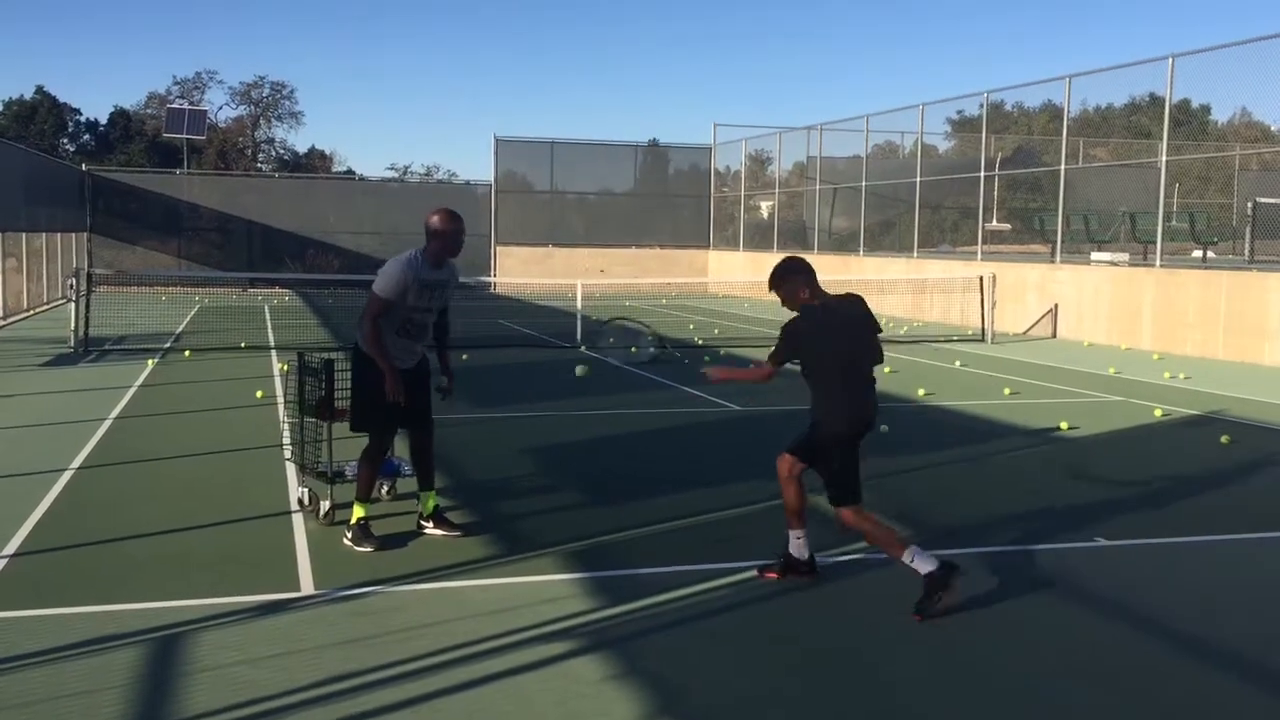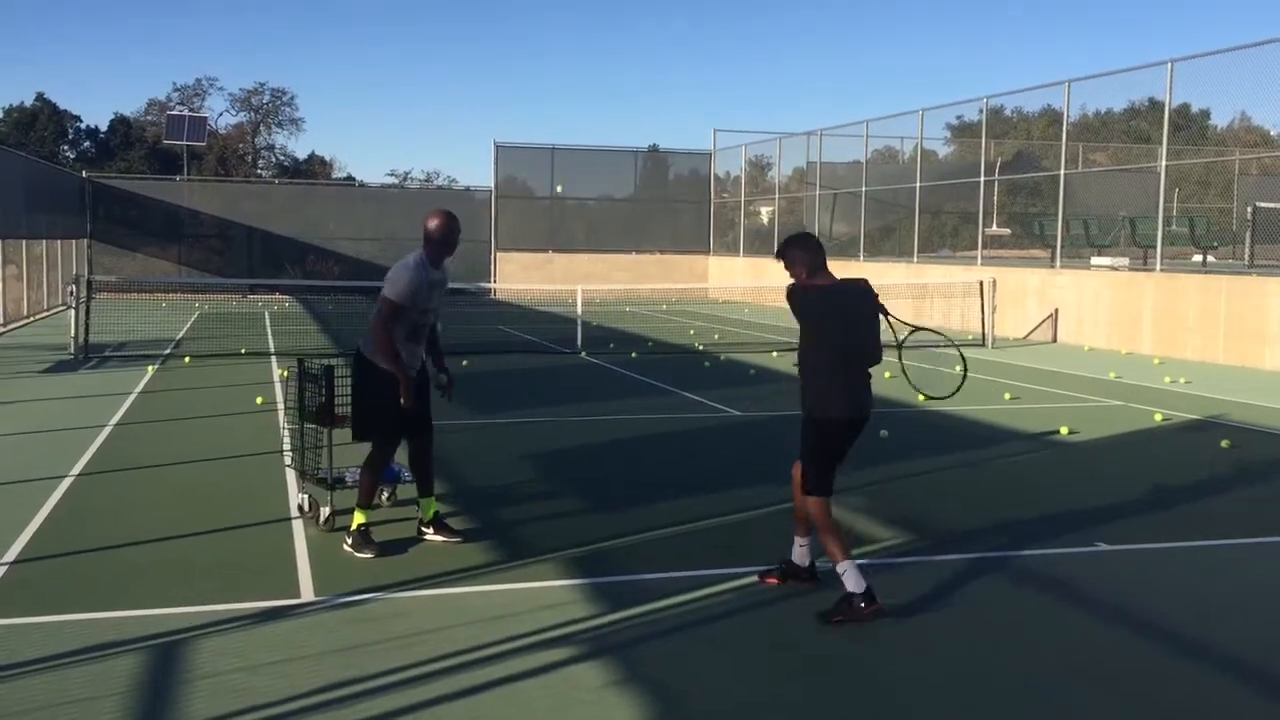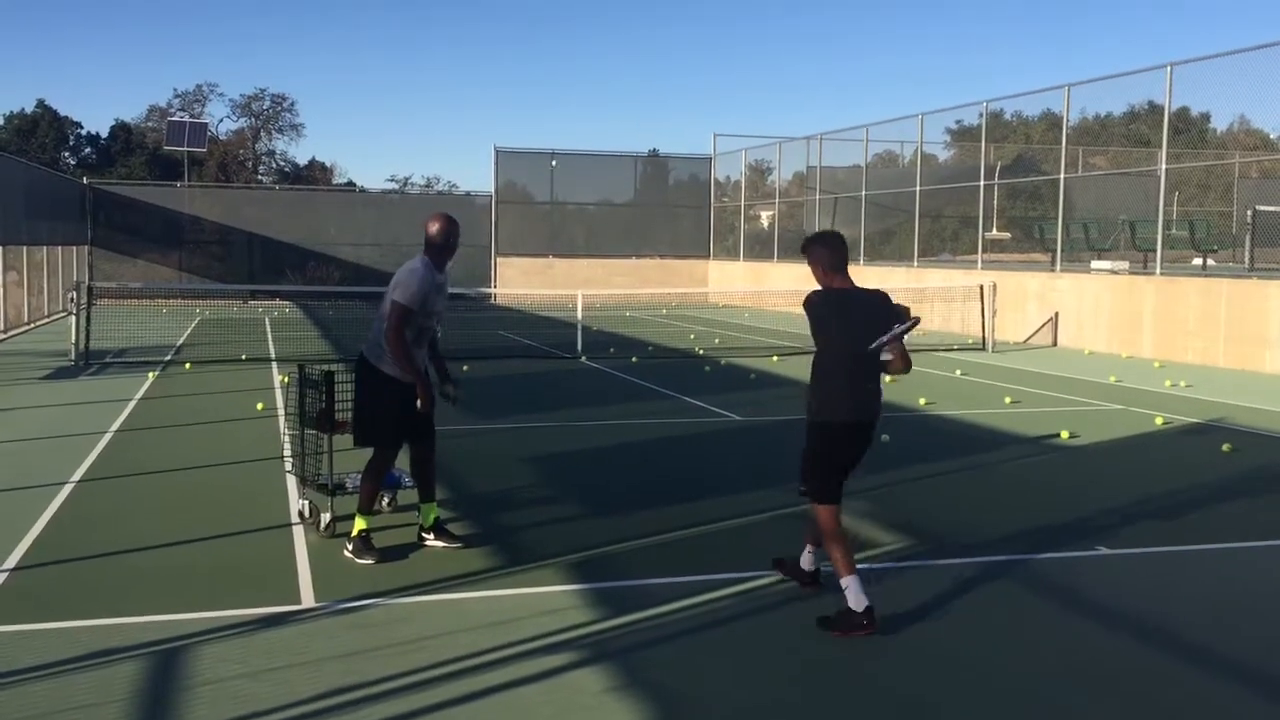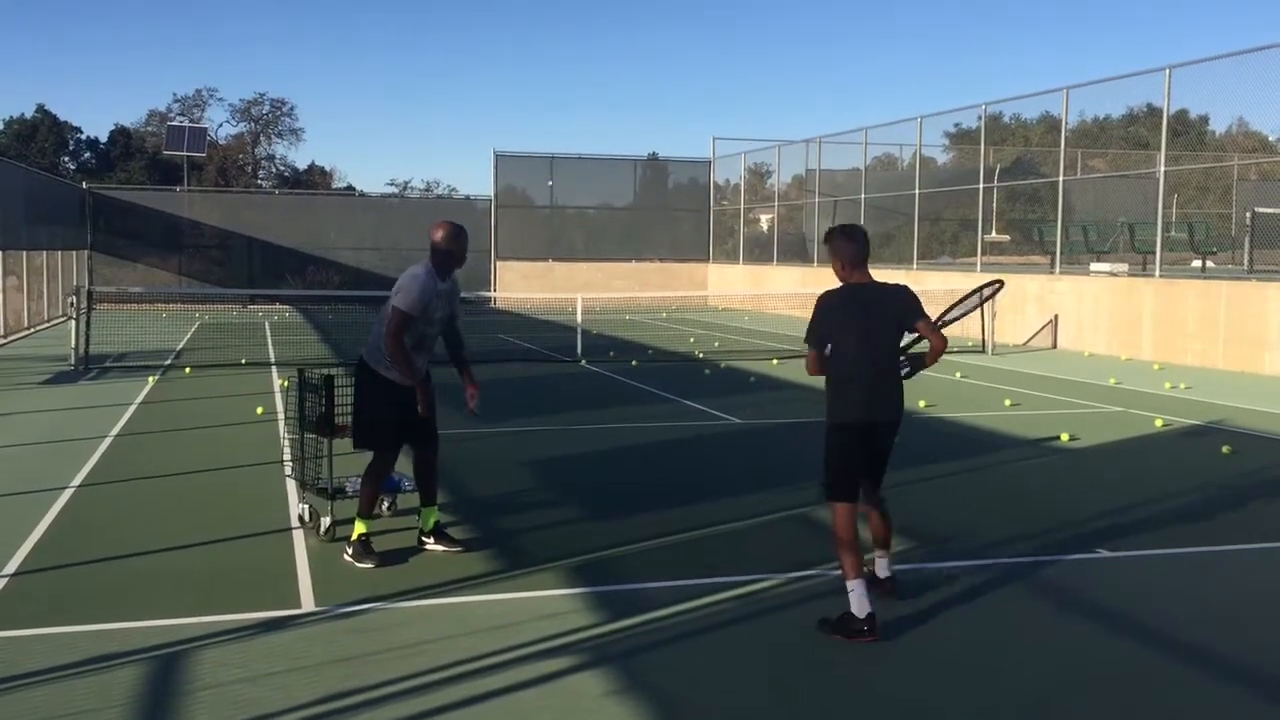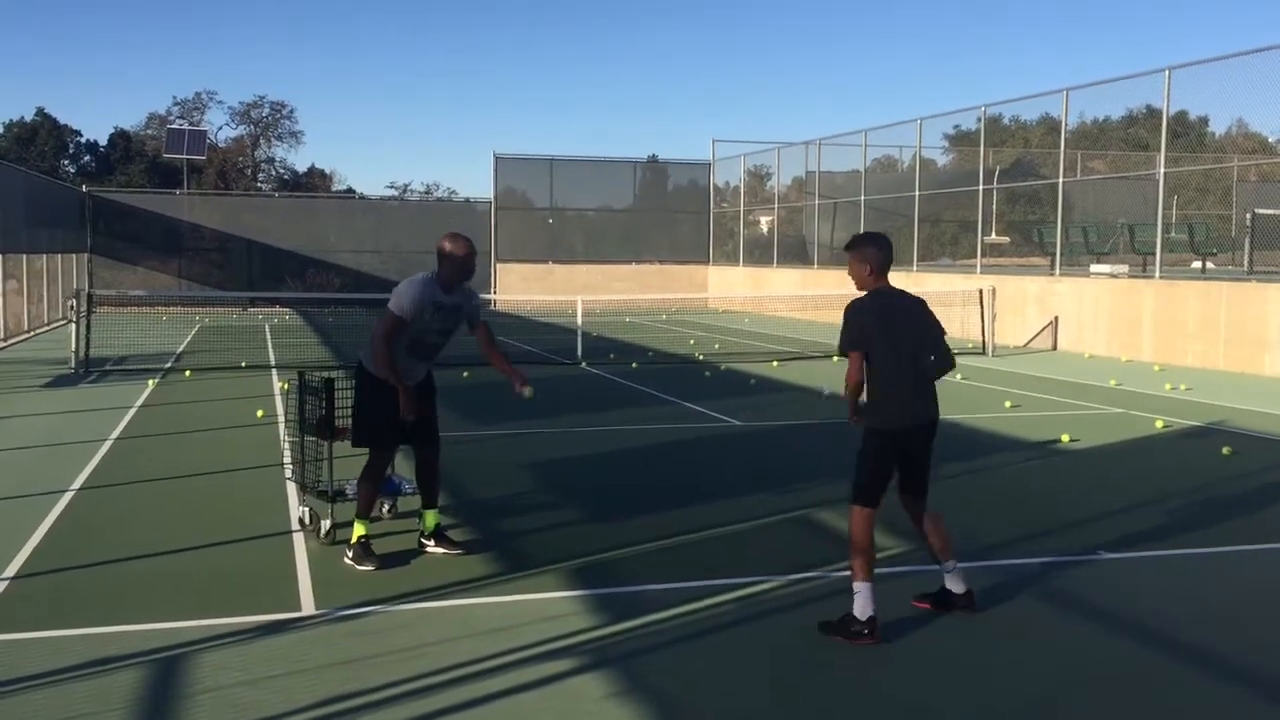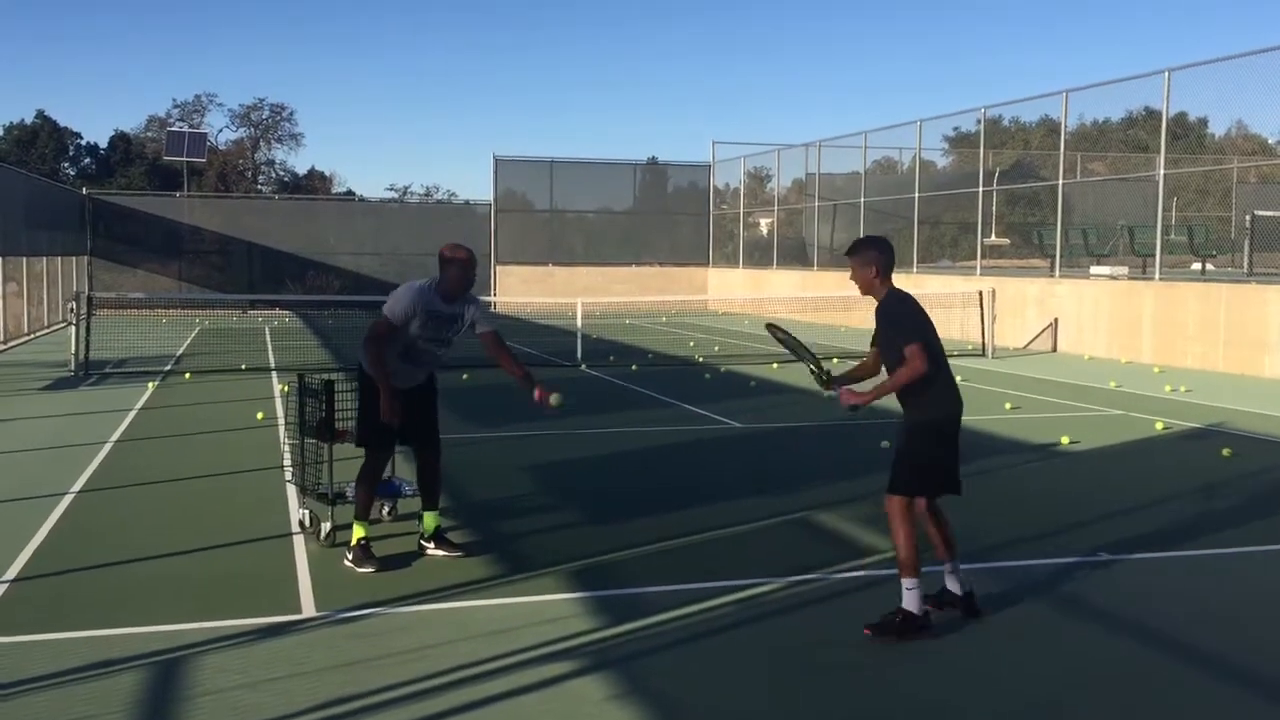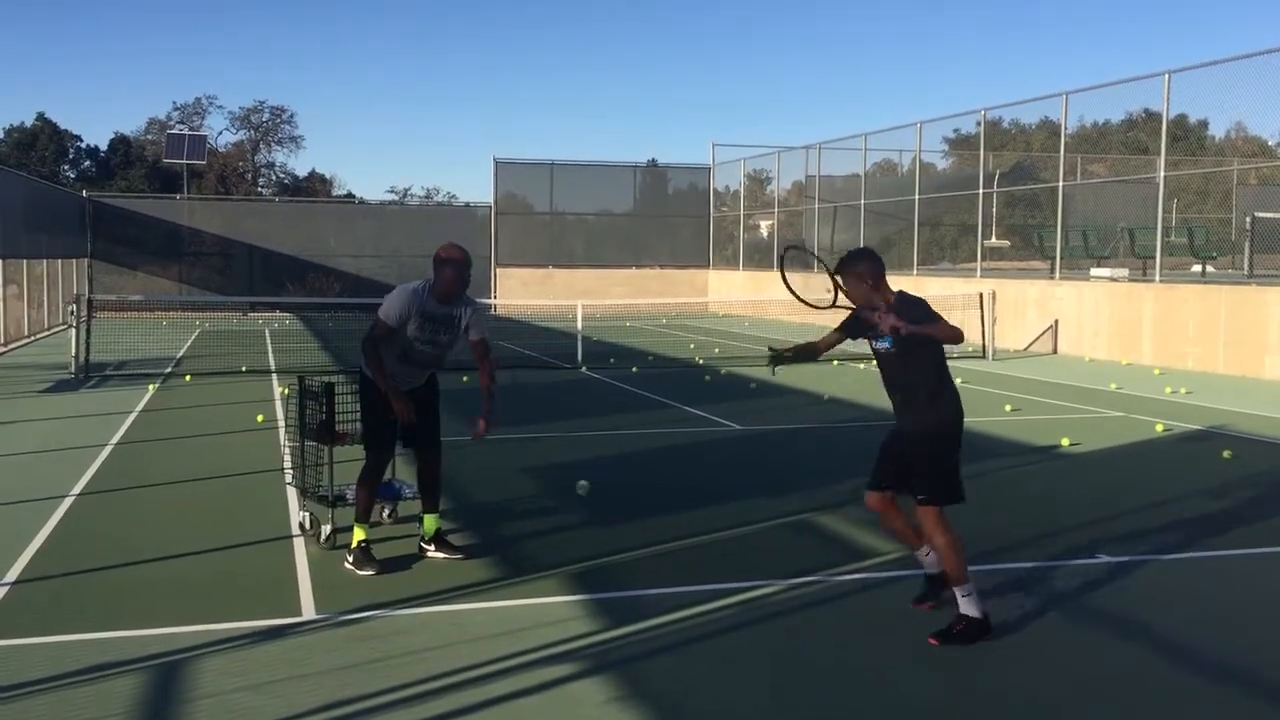
dt=0.2s
person 1, frame 1
left shoulder: (798, 329)
right shoulder: (855, 305)
left elbow: (765, 373)
right elbow: (876, 356)
left wrist: (719, 374)
left hip: (839, 422)
right hip: (859, 410)
left knee: (848, 512)
right knee: (787, 466)
left ankle: (932, 569)
right ankle: (798, 557)
person 1, frame 2
left shoulder: (799, 296)
right shoulder: (863, 292)
right elbow: (873, 350)
left hip: (825, 411)
right hip: (857, 408)
left knee: (815, 501)
right knee: (801, 476)
left ankle: (858, 593)
right ankle: (799, 563)
person 1, frame 3
left shoulder: (816, 304)
right shoulder: (880, 303)
right elbow: (901, 364)
left hip: (828, 417)
right hip: (865, 417)
left knee: (822, 509)
right knee: (826, 495)
left ankle: (859, 609)
right ankle: (807, 565)
person 1, frame 4
left shoulder: (830, 303)
right shoulder: (899, 296)
left elbow: (814, 366)
right elbow: (938, 343)
left hip: (847, 416)
right hip: (887, 413)
left knee: (842, 509)
right knee: (870, 492)
left ankle: (860, 615)
right ankle: (882, 573)
person 1, frame 5
left shoulder: (860, 309)
right shoulder: (914, 305)
left elbow: (854, 376)
right elbow: (946, 362)
left wrist: (854, 403)
left hip: (890, 423)
right hip: (924, 418)
left knee: (862, 513)
right knee: (914, 503)
left ankle: (862, 617)
right ankle: (957, 588)
person 1, frame 6
left shoulder: (897, 309)
right shoulder: (891, 307)
left elbow: (918, 366)
right elbow: (877, 361)
left wrist: (867, 396)
right wrist: (842, 379)
left hip: (933, 416)
right hip: (929, 414)
left knee: (897, 505)
right knee: (925, 504)
left ankle: (911, 611)
right ankle: (955, 590)
person 1, frame 7
left shoulder: (912, 307)
right shoulder: (865, 314)
left elbow: (954, 336)
right elbow: (823, 346)
left wrist: (904, 327)
right wrist: (786, 355)
left hip: (938, 423)
right hip: (908, 423)
left knee: (930, 516)
right knee: (878, 500)
left ankle: (974, 615)
right ankle: (936, 568)
person 2, frame 1
left shoulder: (449, 273)
right shoulder: (401, 269)
right elbow: (368, 321)
left wrist: (445, 367)
right wrist: (389, 373)
left hip: (414, 362)
right hip: (376, 362)
left knee: (424, 433)
right knee: (382, 439)
left ankle: (428, 512)
right ankle: (357, 522)
person 2, frame 2
left shoulder: (439, 273)
right shoulder: (410, 272)
right elbow: (381, 328)
left wrist: (439, 367)
right wrist: (403, 379)
left hip: (411, 368)
right hip: (381, 369)
left knee: (423, 439)
right knee: (385, 446)
left ankle: (428, 518)
right ankle: (357, 528)
person 2, frame 3
left shoulder: (438, 277)
right shoulder: (417, 276)
right elbow: (393, 334)
left wrist: (442, 373)
right wrist: (421, 382)
left hip: (411, 374)
right hip: (383, 374)
left knee: (424, 444)
right knee: (386, 452)
left ankle: (429, 523)
right ankle: (358, 534)
person 2, frame 4
left shoulder: (451, 287)
right shoulder: (417, 283)
left elbow: (452, 337)
right elbow: (392, 339)
left wrist: (469, 381)
right wrist: (422, 387)
left hip: (415, 376)
right hip: (381, 377)
left knee: (427, 447)
right knee: (385, 456)
left ankle: (429, 526)
right ankle: (359, 536)
person 2, frame 5
left shoulder: (467, 298)
right shoulder: (416, 289)
left elbow: (486, 344)
right elbow: (382, 339)
left wrist: (515, 377)
right wrist: (403, 391)
left hip: (418, 379)
right hip: (379, 379)
left knee: (429, 450)
right knee: (382, 456)
left ankle: (429, 530)
right ankle: (358, 539)
person 2, frame 6
left shoulder: (472, 308)
right shoulder: (411, 296)
left elbow: (499, 351)
right elbow: (372, 340)
left wrist: (532, 385)
right wrist: (386, 392)
left hip: (420, 383)
right hip: (380, 380)
left knee: (430, 453)
right knee: (378, 456)
left ankle: (430, 533)
right ankle: (357, 542)
person 2, frame 7
left shoulder: (469, 310)
right shoulder: (406, 298)
left elbow: (484, 361)
right elbow: (370, 345)
left wrist: (486, 411)
right wrist: (393, 395)
left hip: (422, 385)
right hip: (381, 384)
left knee: (431, 454)
right knee: (379, 458)
left ankle: (431, 536)
right ankle: (358, 545)
